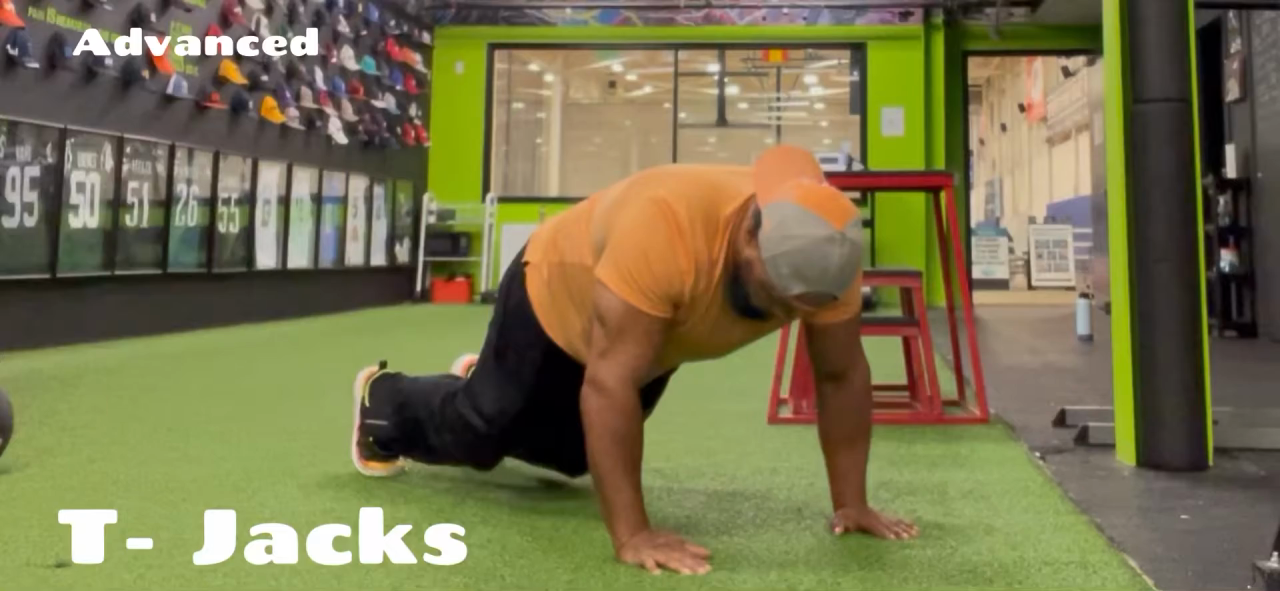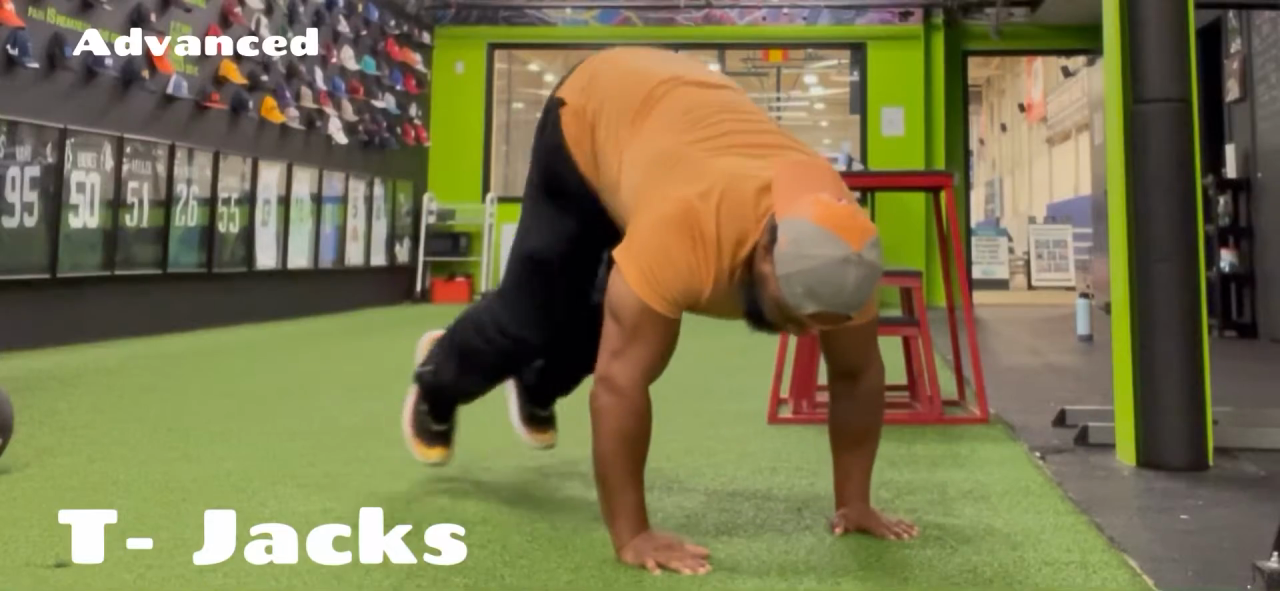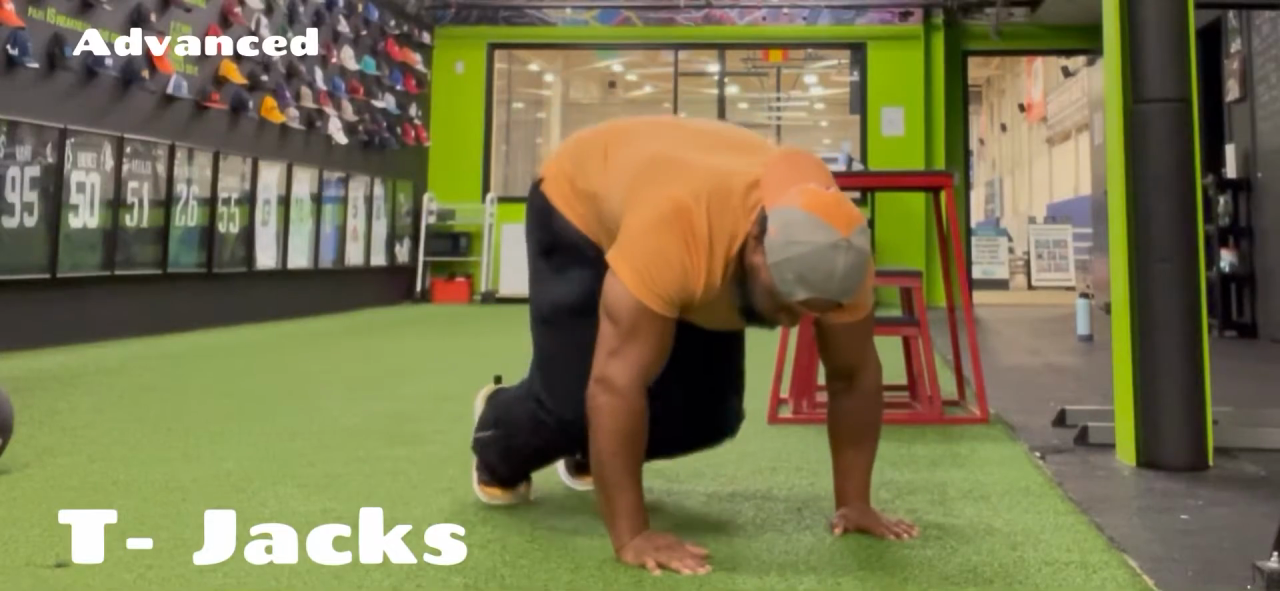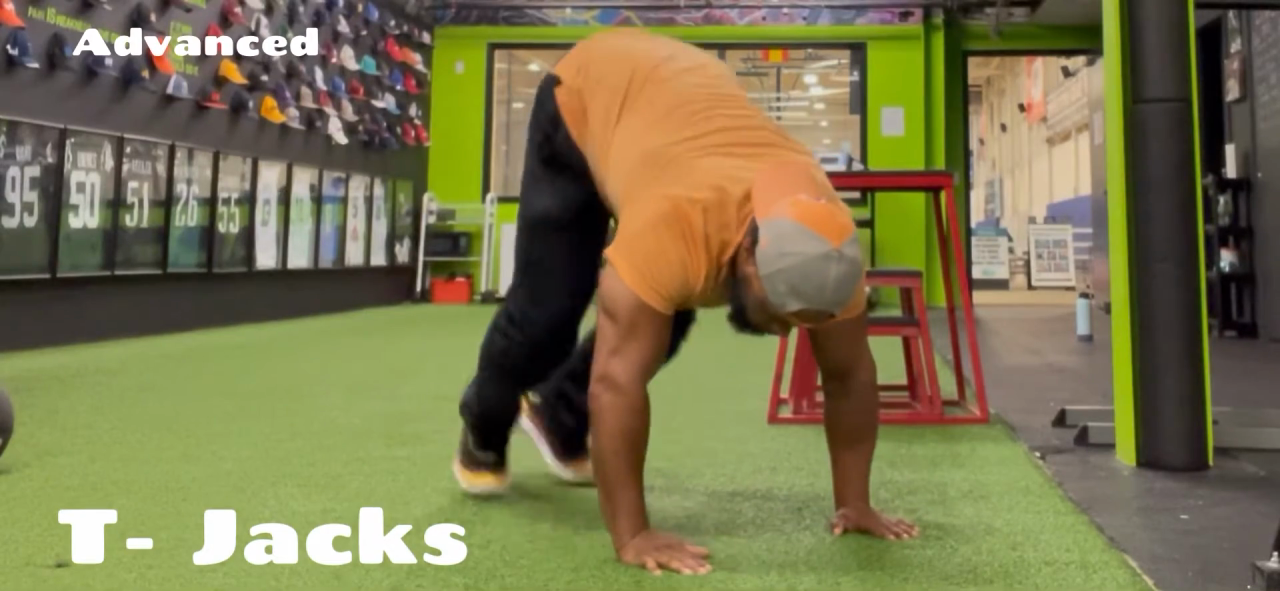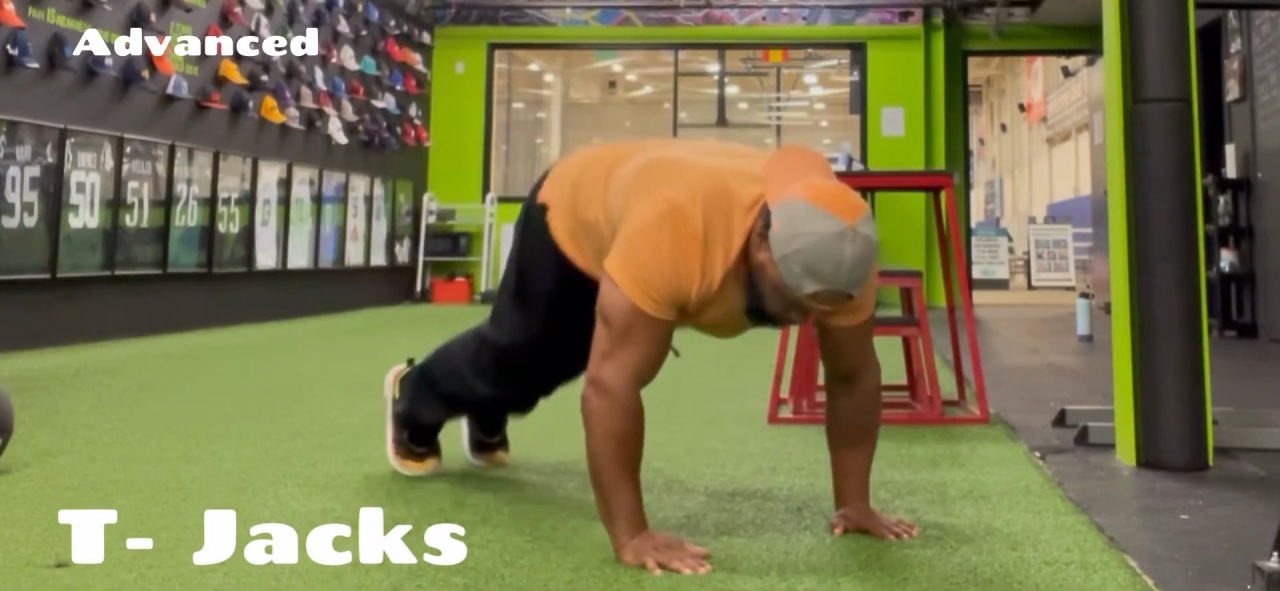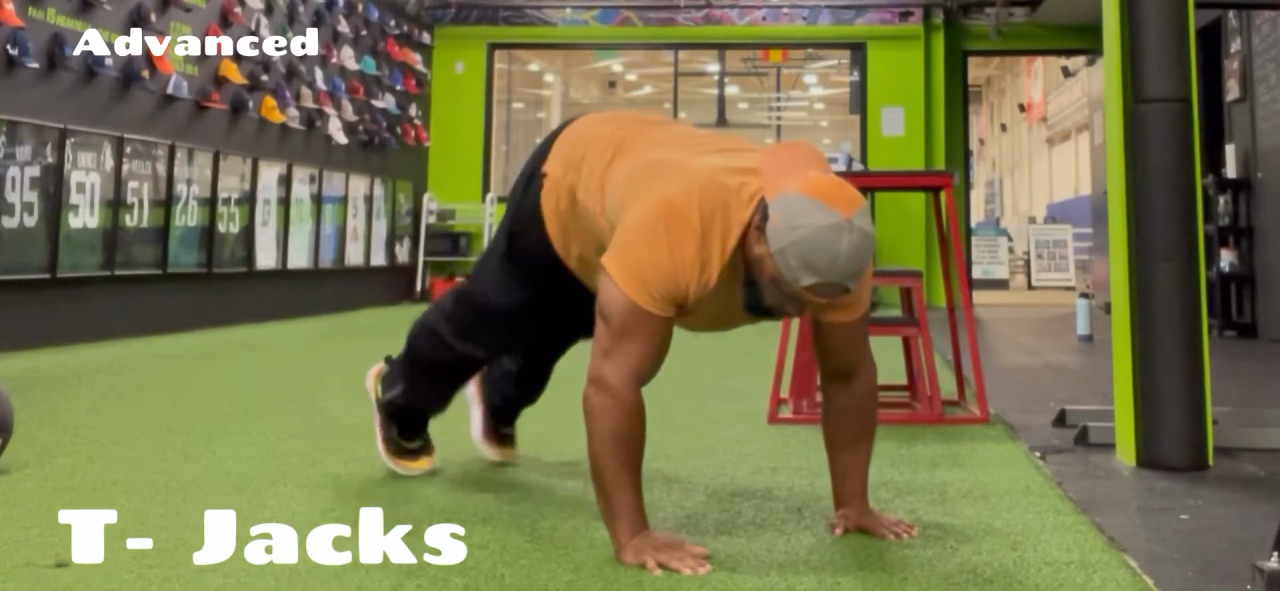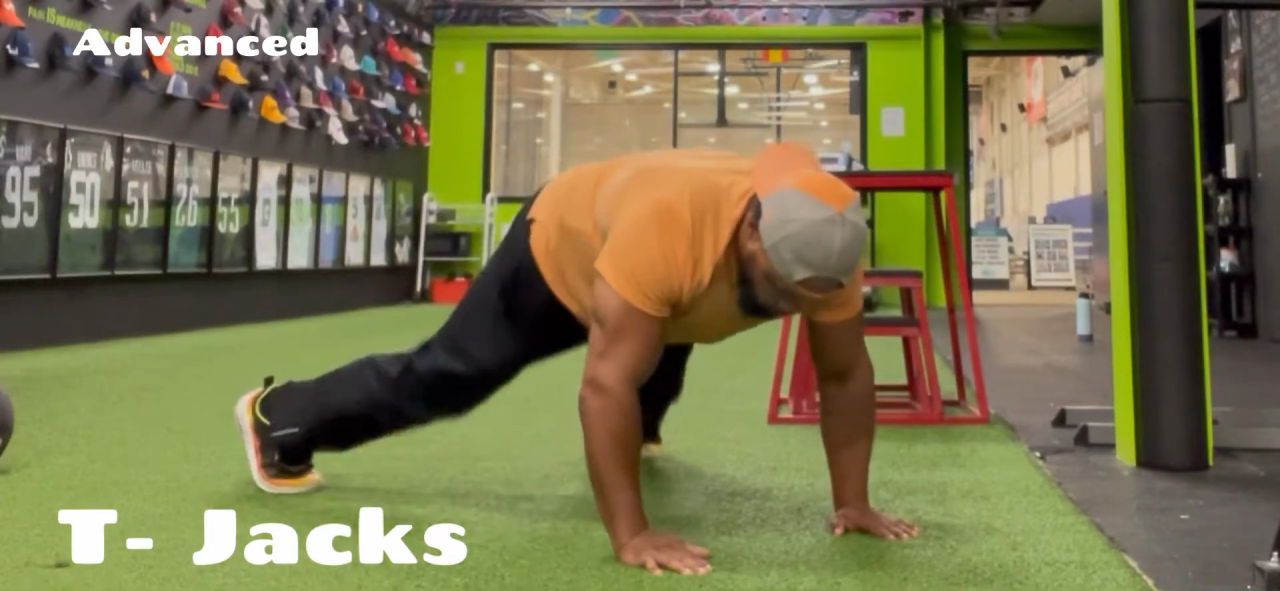
dt=0.3s
person 1, frame 1
left shoulder: (821, 250)
right shoulder: (666, 232)
left elbow: (842, 376)
right elbow: (608, 387)
left wrist: (852, 504)
right wrist: (631, 535)
left hip: (637, 326)
right hip: (563, 292)
left knee: (566, 448)
right knee: (486, 423)
left ankle: (484, 378)
right ankle: (382, 405)
person 1, frame 2
left shoulder: (834, 246)
right shoulder: (682, 232)
left elbow: (856, 371)
right elbow: (621, 381)
left wrist: (855, 502)
right wrist: (631, 538)
left knee: (609, 321)
right knee: (534, 314)
left ankle: (536, 385)
right ankle: (440, 380)
person 1, frame 3
left shoulder: (830, 248)
right shoulder: (676, 231)
left elbow: (854, 376)
right elbow: (614, 383)
left wrist: (854, 504)
right wrist: (631, 538)
left knee: (708, 416)
right knee: (574, 399)
left ankle: (586, 444)
right ankle: (499, 441)
person 1, frame 4
left shoulder: (821, 242)
right shoulder: (674, 227)
left elbow: (848, 372)
right elbow: (618, 379)
left wrist: (855, 503)
right wrist: (631, 537)
left knee: (665, 325)
right knee: (546, 309)
left ankle: (558, 413)
right ankle: (485, 424)
person 1, frame 5
left shoulder: (834, 248)
right shoulder: (675, 235)
left elbow: (854, 377)
right elbow: (608, 386)
left wrist: (854, 503)
right wrist: (630, 536)
right hip: (576, 223)
left knee: (564, 361)
right knee: (512, 361)
left ankle: (487, 421)
right ankle: (412, 393)
person 1, frame 6
left shoulder: (829, 244)
right shoulder: (673, 230)
left elbow: (849, 374)
right elbow: (611, 383)
left wrist: (854, 503)
right wrist: (631, 536)
left hip: (638, 215)
right hip: (578, 179)
left knee: (567, 327)
right knee: (487, 320)
left ankle: (498, 400)
right ankle: (399, 393)
person 1, frame 7
left shoulder: (821, 247)
right shoulder: (668, 232)
left elbow: (846, 376)
right elbow: (605, 384)
left wrist: (853, 504)
right wrist: (630, 535)
right hip: (566, 248)
left knee: (663, 360)
right knee: (444, 377)
left ankle: (634, 425)
right ankle: (276, 417)
